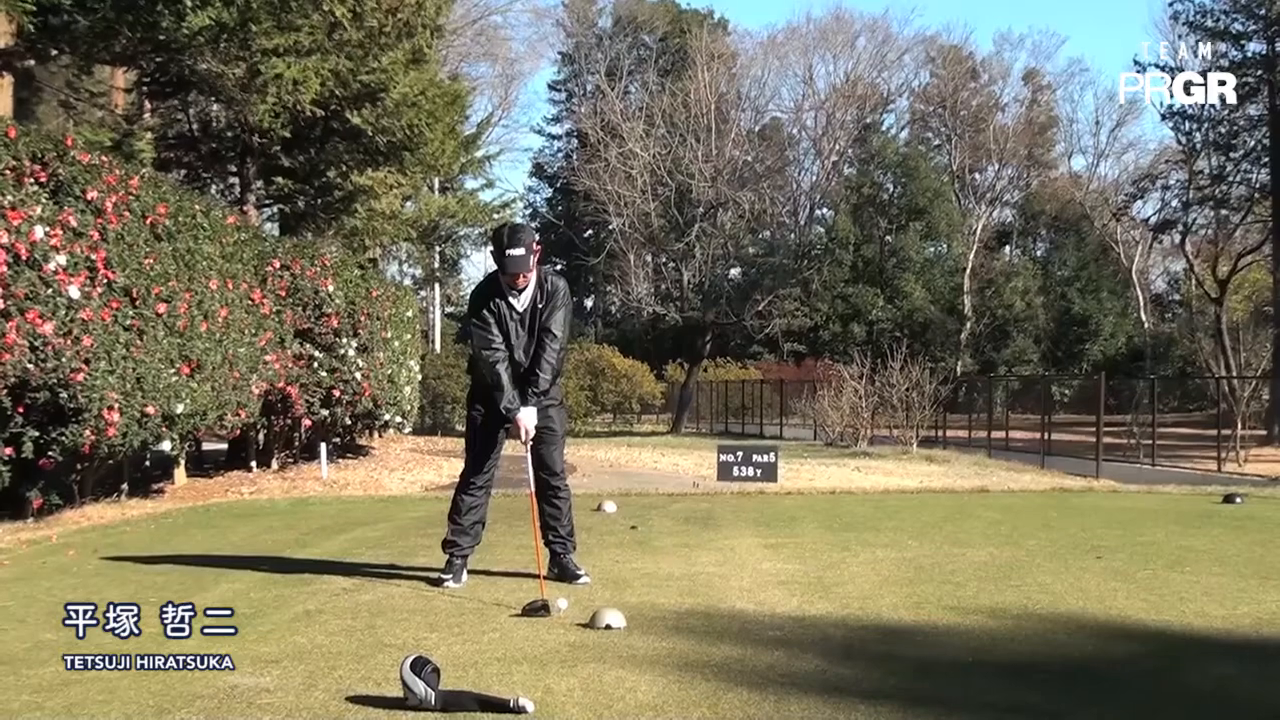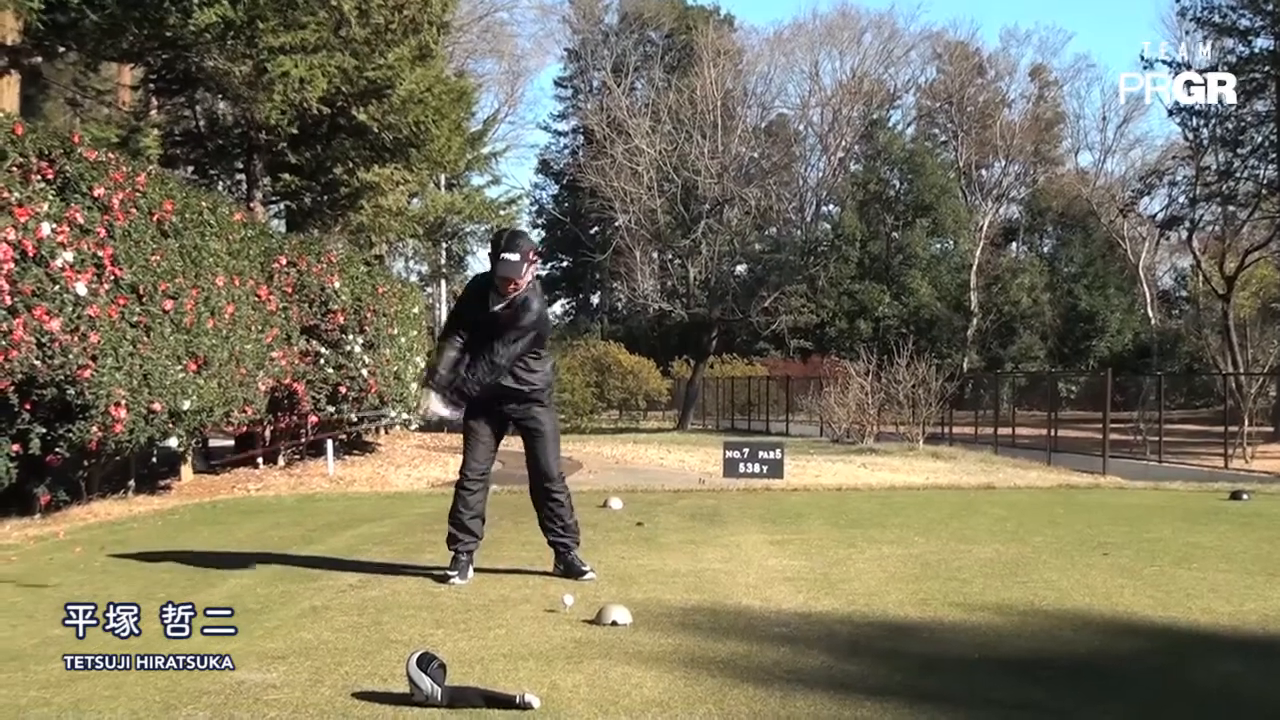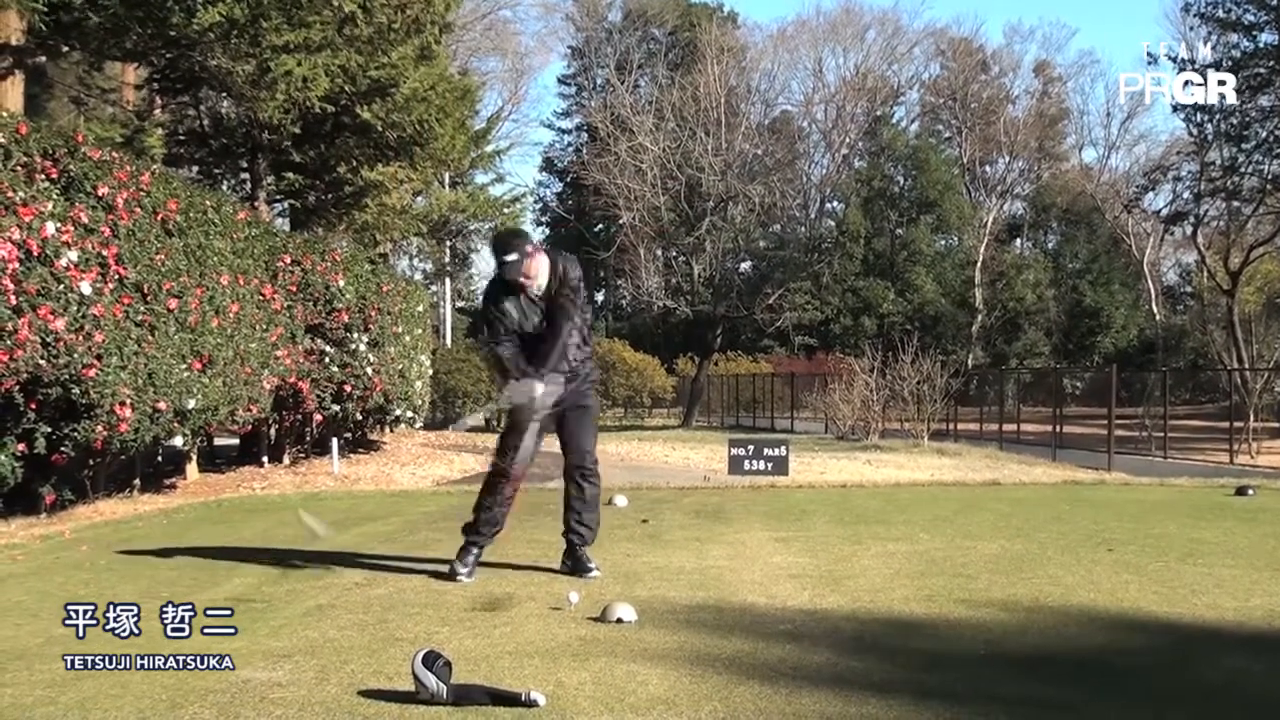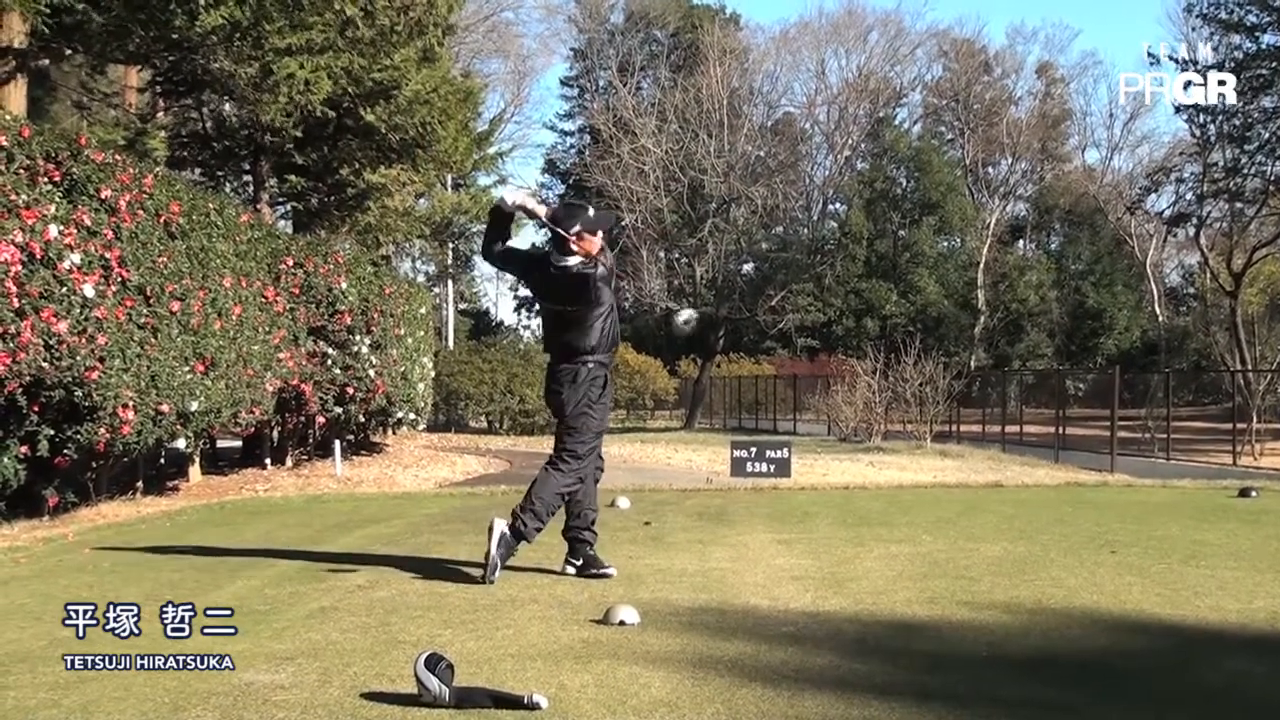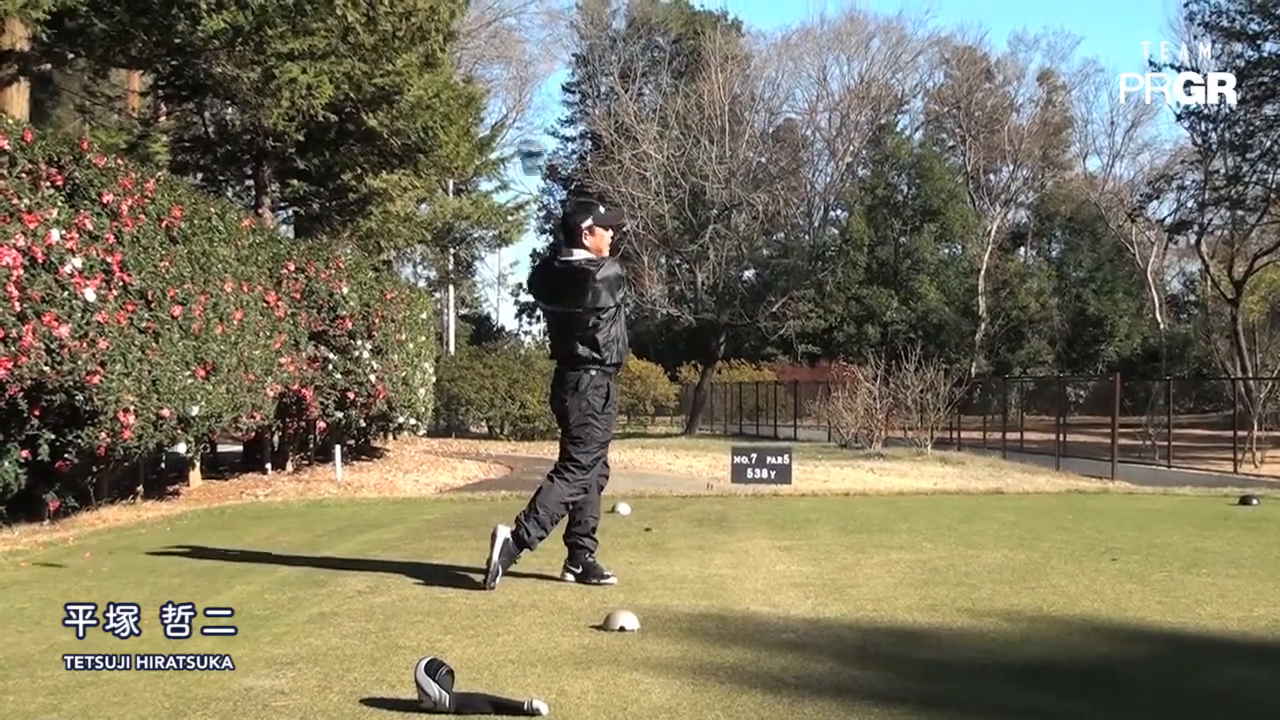
dt=0.7s
person 1, frame 1
left shoulder: (555, 289)
right shoulder: (484, 296)
left elbow: (551, 350)
right elbow: (491, 357)
left wrist: (530, 402)
right wrist: (513, 408)
left hip: (543, 395)
right hip: (493, 396)
left knee: (553, 476)
right knee: (476, 475)
left ankle: (561, 556)
right ankle: (457, 556)
person 1, frame 2
left shoulder: (532, 307)
right shoulder: (478, 289)
left elbow: (495, 358)
right elbow: (454, 339)
left wrist: (450, 396)
right wrist: (438, 385)
left hip: (531, 397)
right hip: (484, 396)
left knee: (548, 475)
right knee: (473, 473)
left ankle: (566, 553)
right ankle: (462, 553)
person 1, frame 3
left shoulder: (565, 269)
right shoulder: (500, 295)
left elbow: (565, 328)
right elbow: (501, 347)
left wrist: (549, 376)
right wrist: (523, 382)
left hip: (577, 382)
right hip: (531, 387)
left knee: (583, 468)
right knee: (510, 466)
left ankle: (576, 550)
right ankle: (472, 544)
person 1, frame 4
left shoulder: (540, 266)
right shoulder: (597, 276)
left elbow: (493, 251)
right elbow: (601, 252)
left wrist: (504, 208)
right wrist: (544, 211)
left hip: (568, 374)
right hip: (587, 377)
left knee: (587, 464)
right knee: (570, 462)
left ankle: (580, 552)
right ankle: (513, 532)
person 1, frame 5
left shoulder: (547, 273)
right shoulder: (606, 274)
left wrist: (563, 241)
right wrist: (576, 230)
left hip: (571, 378)
right hip: (592, 383)
left knee: (592, 470)
right knee: (576, 470)
left ankle: (580, 558)
right ankle: (516, 540)
